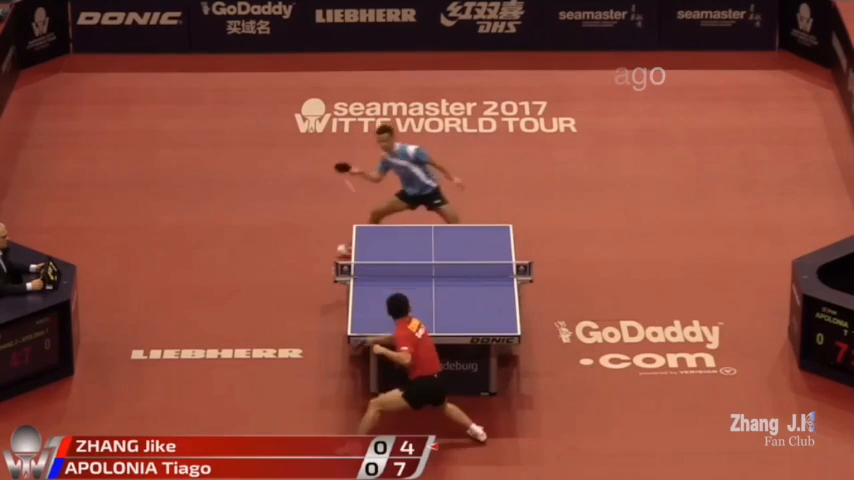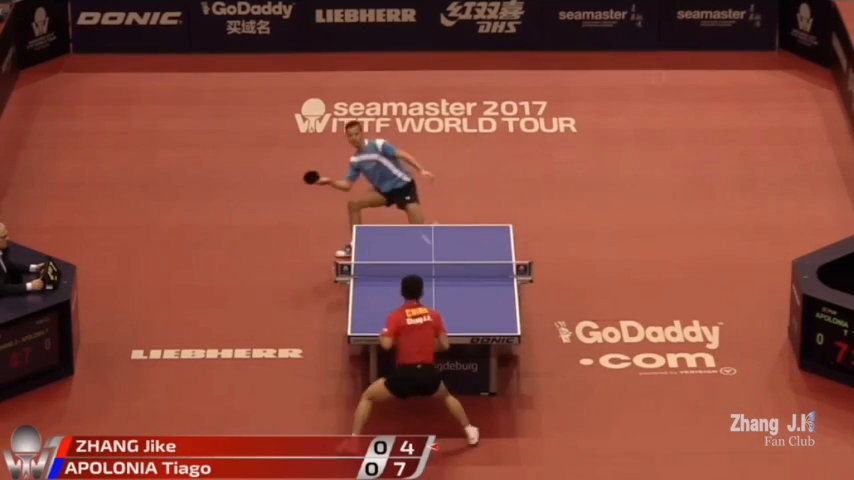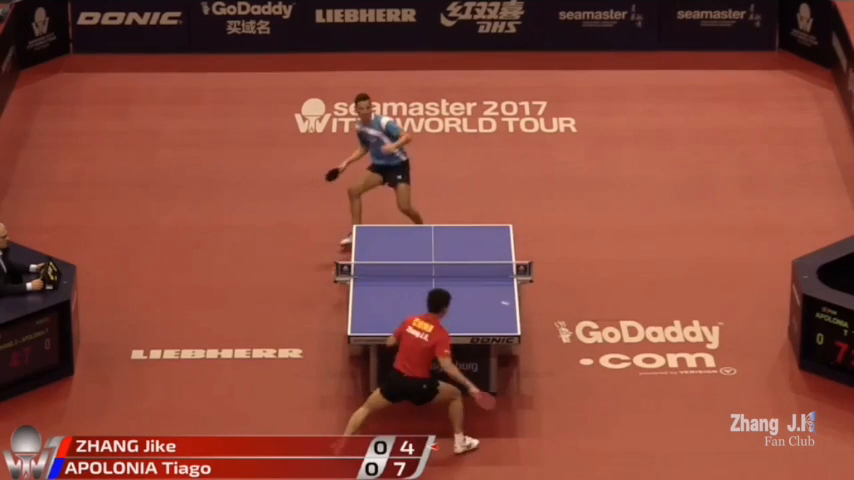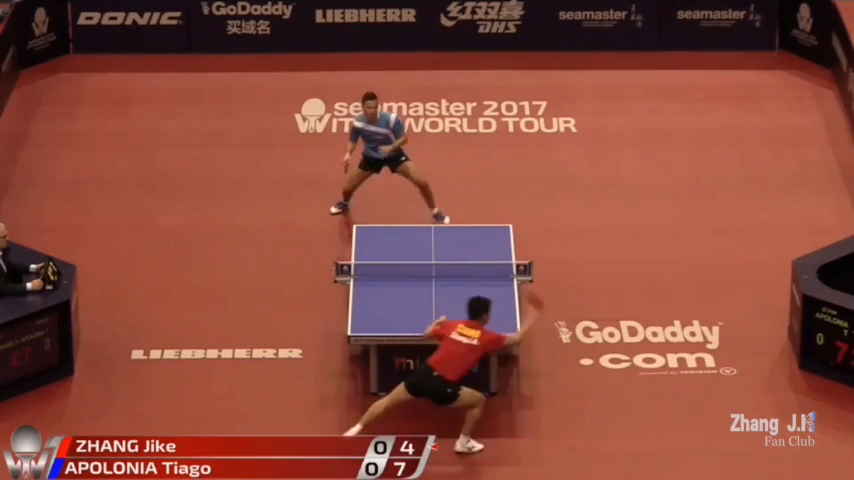
dt=0.2s
person 1, frame 1
left shoulder: (402, 333)
right shoulder: (416, 324)
left elbow: (406, 360)
left wrist: (382, 351)
right wrist: (385, 340)
left hip: (420, 385)
right hip: (437, 384)
left knee: (375, 406)
right knee: (444, 405)
right ankle: (475, 429)
person 1, frame 2
left shoulder: (397, 316)
right shoulder: (433, 315)
left elbow: (386, 344)
right elbow: (445, 345)
left wrist: (383, 335)
left hip: (404, 373)
right hip: (427, 374)
left knee: (366, 398)
right knee: (445, 396)
right ankle: (470, 432)
person 1, frame 3
left shoulder: (411, 321)
right shoulder: (441, 335)
left elbow: (390, 343)
right elbow: (447, 366)
right wrist: (469, 385)
left hip: (395, 380)
right hip: (419, 386)
left knee: (366, 408)
right knee: (455, 395)
right ankle: (460, 441)
person 1, frame 4
left shoulder: (453, 326)
right shoulder: (487, 338)
left elbow: (427, 333)
right elbow: (517, 338)
left wrist: (439, 322)
right wrist: (531, 316)
left hip: (424, 375)
right hip: (444, 387)
left knee: (390, 400)
right knee: (478, 401)
left ankle: (357, 429)
right ankle: (463, 442)
person 2, frame 1
left shoulder: (411, 151)
right shoulder: (386, 158)
left elbow: (433, 163)
right elbow: (377, 178)
left wrist: (451, 178)
right wrist: (360, 173)
left hip: (429, 191)
right hip: (409, 193)
left knee: (454, 222)
right knee: (376, 213)
person 2, frame 2
left shoulder: (379, 146)
right shoulder: (355, 160)
left elbow: (404, 155)
right elbow: (347, 186)
left wrist: (421, 170)
right wrist: (329, 182)
left hip: (403, 187)
right hip: (384, 189)
right knee: (353, 205)
person 2, frame 3
left shoulder: (384, 122)
right shoulder: (359, 127)
left elbow: (407, 137)
left wrist: (393, 146)
right wrist: (346, 162)
left hip: (398, 165)
right hip: (378, 165)
left knee: (404, 208)
right knee: (353, 191)
person 2, frame 4
left shoulder: (391, 119)
right shoulder: (358, 123)
left elbow: (404, 138)
right elbow: (352, 142)
left wrist: (391, 147)
right wrist: (347, 154)
left hip: (393, 155)
right hip: (371, 157)
left knee: (421, 182)
right knee: (348, 188)
left ankle: (436, 212)
right ankle: (344, 203)
